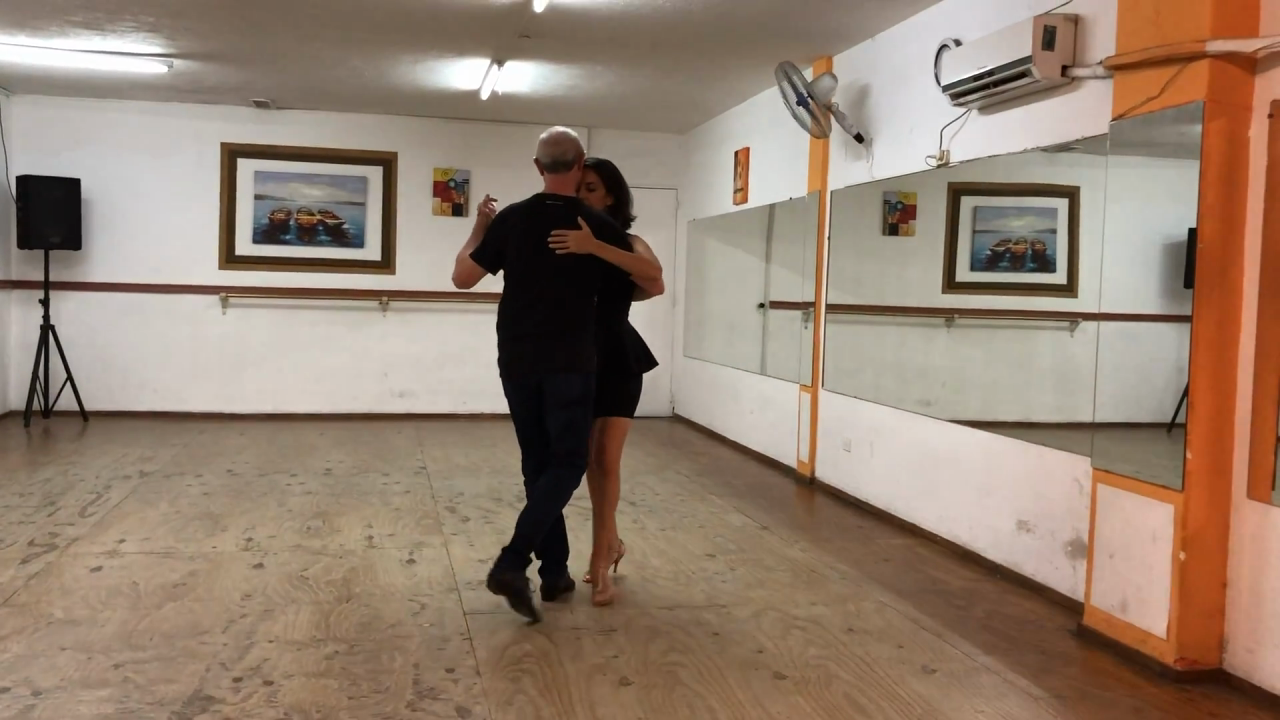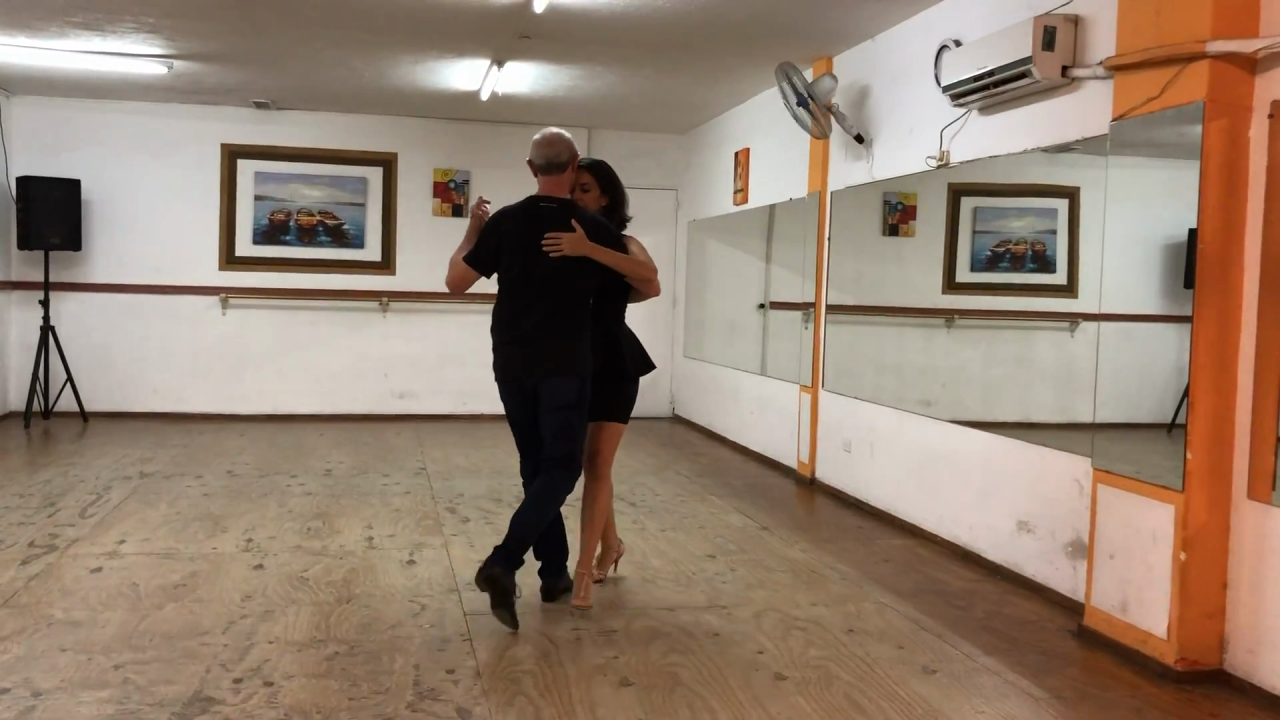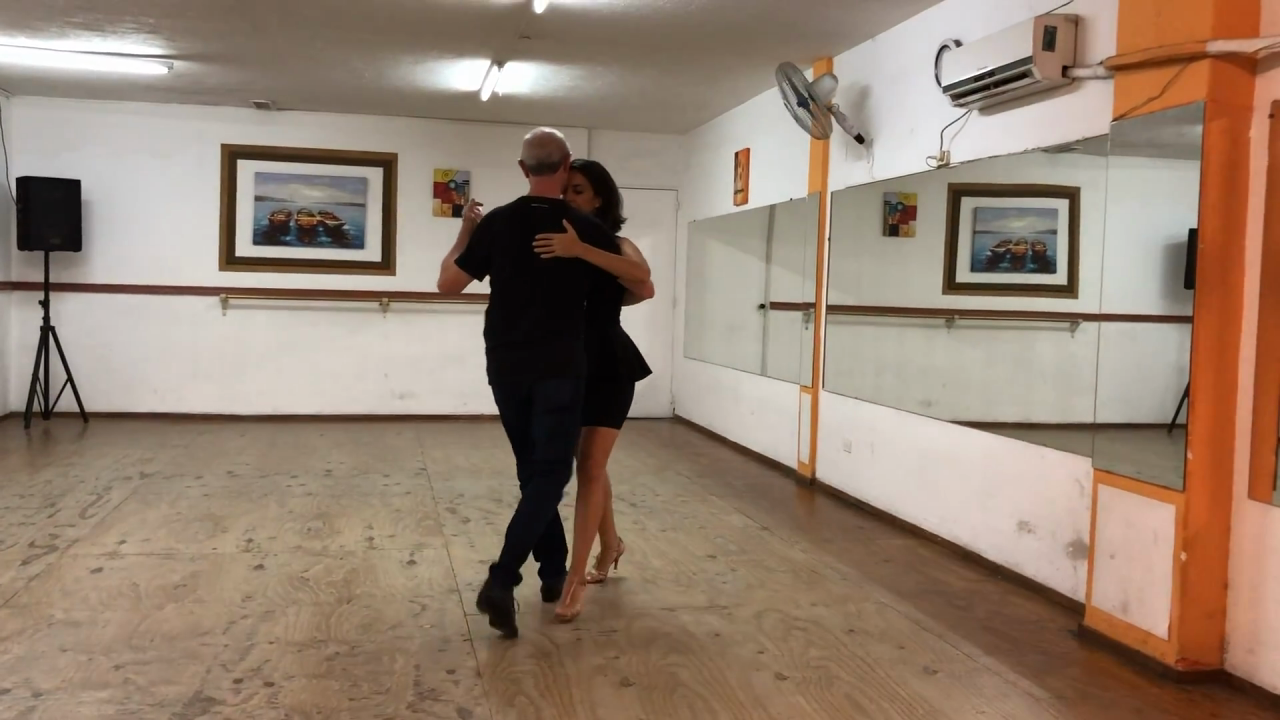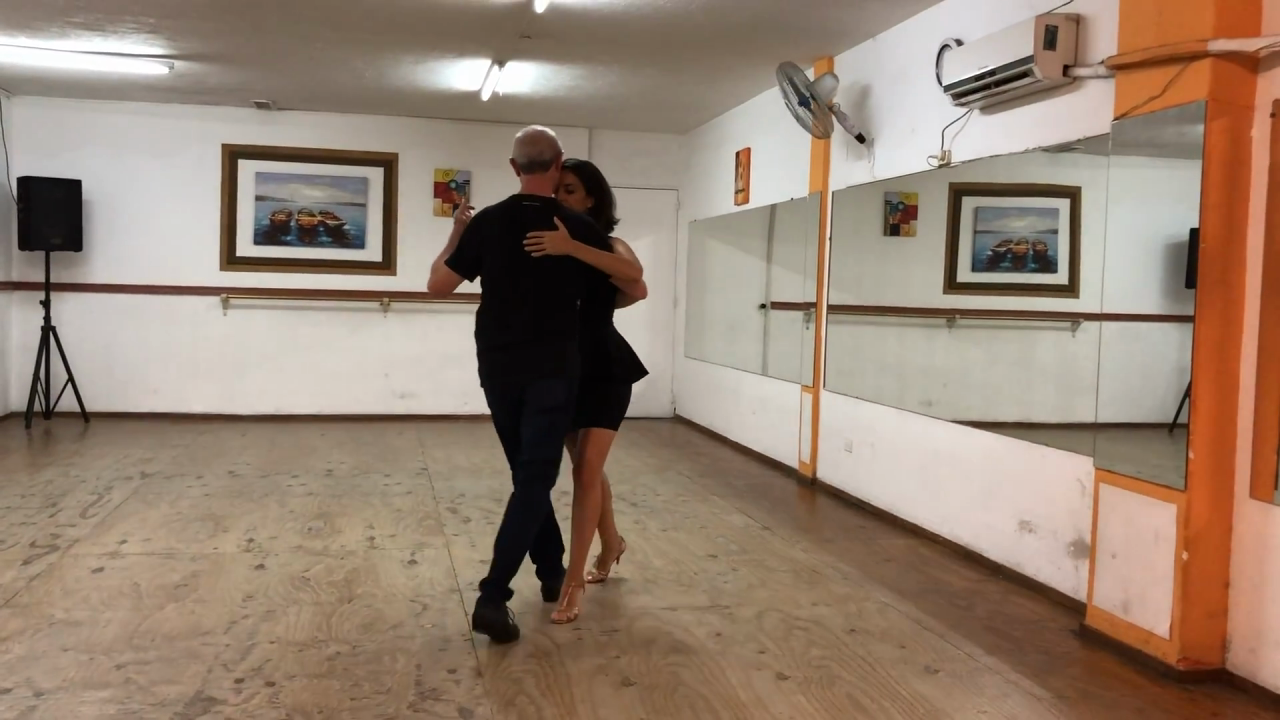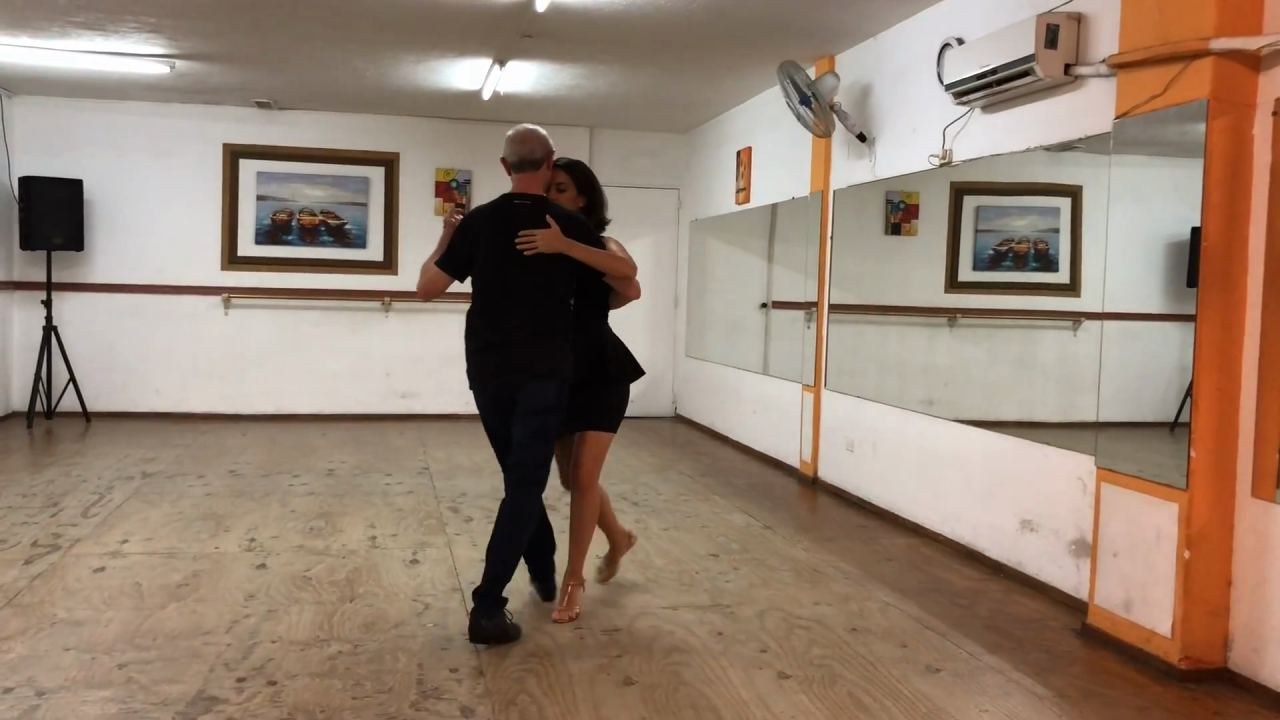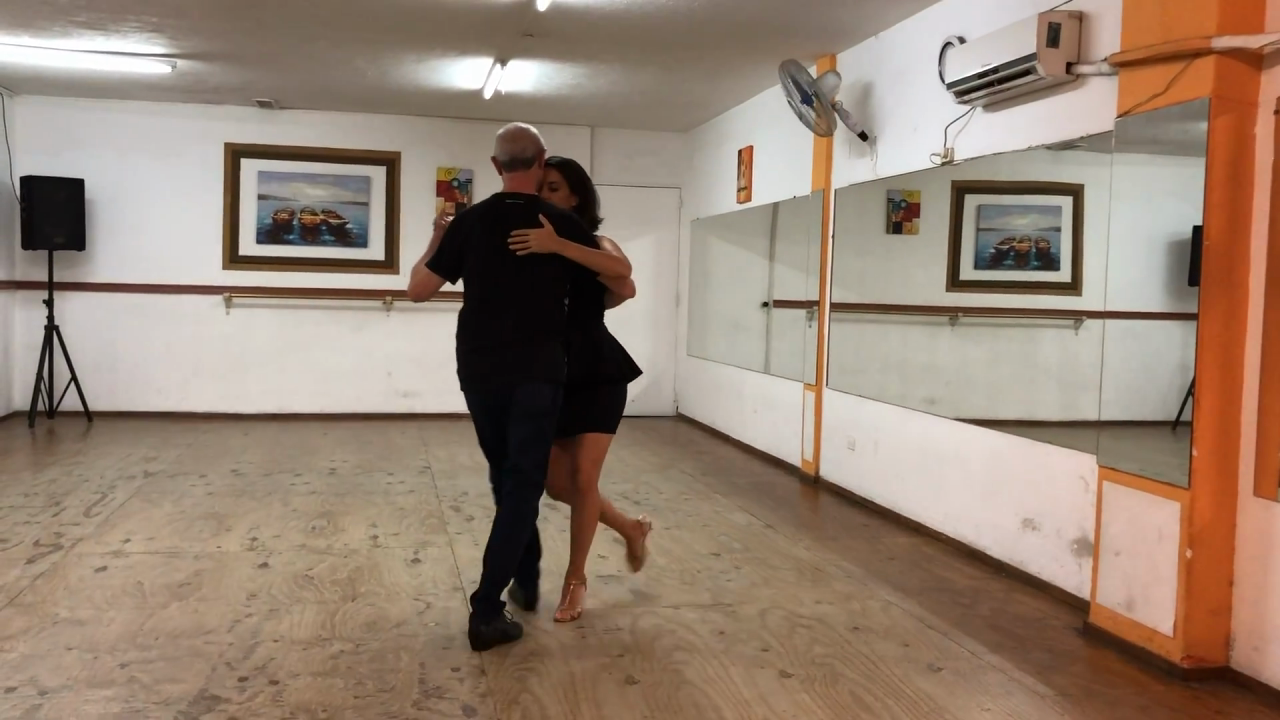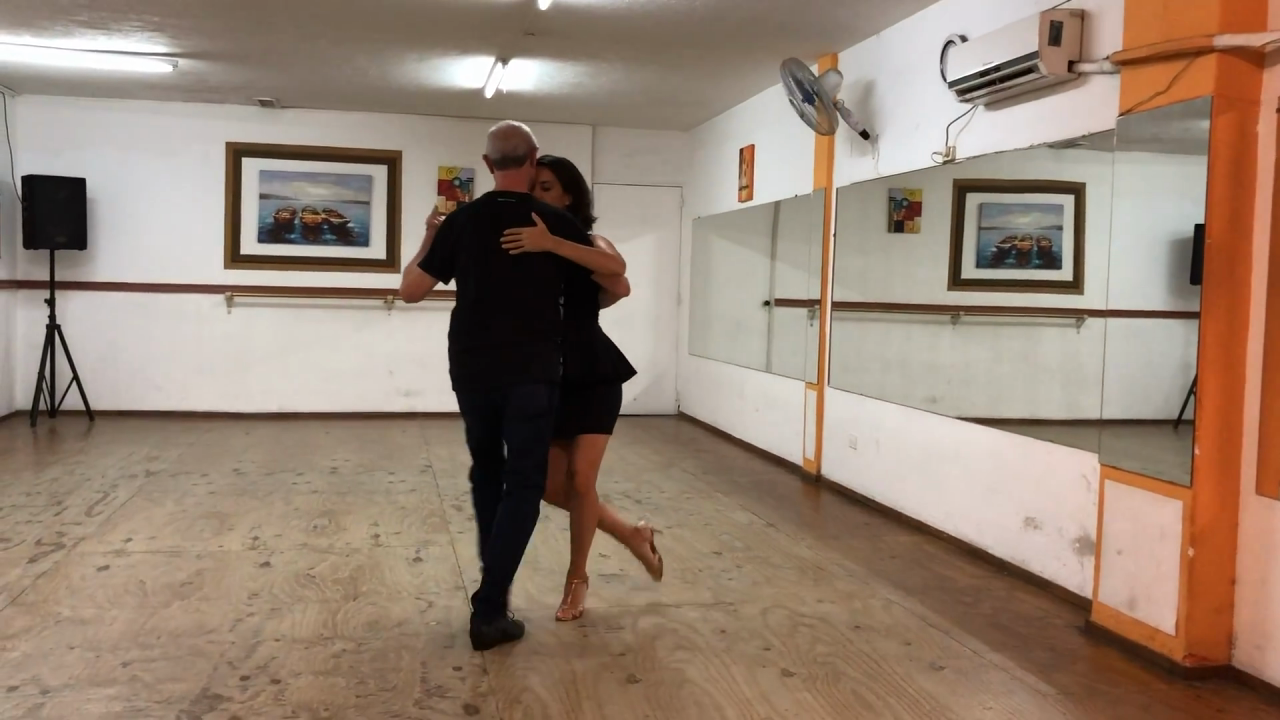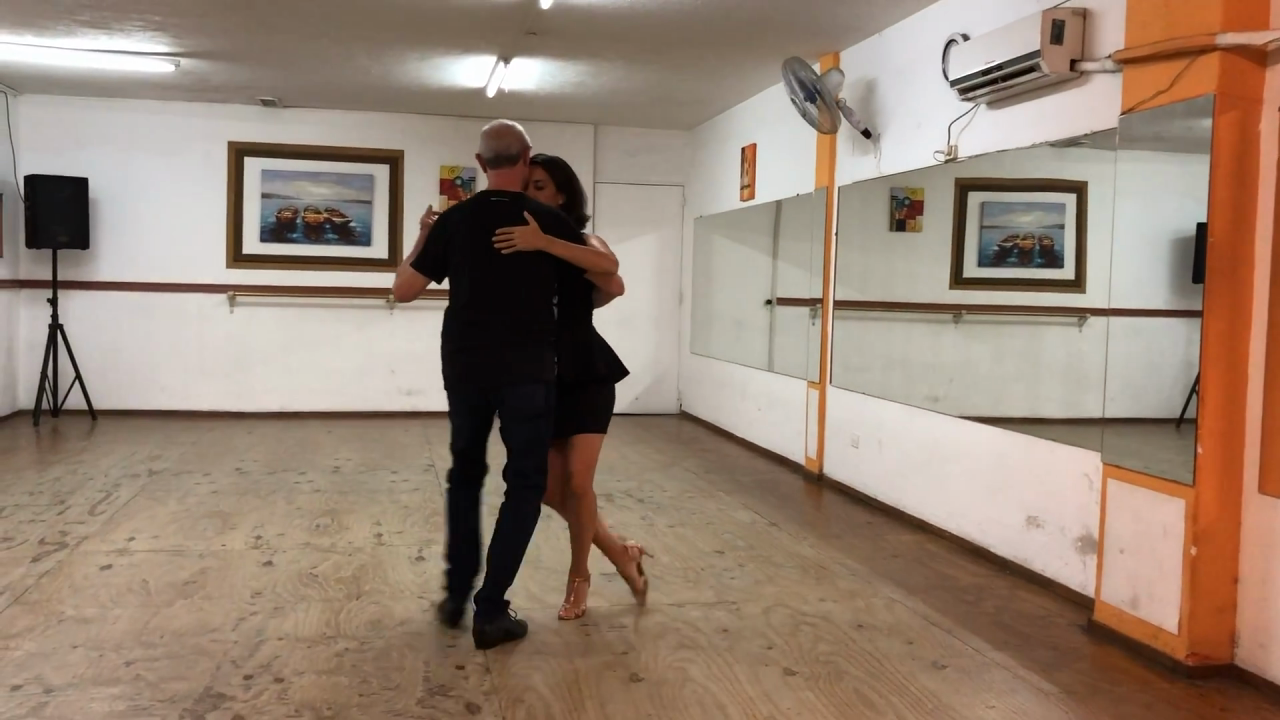
dt=0.1s
person 1, frame 1
left shoulder: (511, 219)
right shoulder: (598, 226)
left elbow: (463, 277)
left wrist: (479, 229)
left hip: (517, 362)
right hip: (569, 364)
left knee: (538, 464)
right knee: (567, 463)
left ankle: (554, 570)
right ankle: (513, 561)
person 1, frame 2
left shoulder: (505, 222)
right shoulder: (594, 229)
left elbow: (456, 282)
left wrist: (474, 232)
left hip: (513, 366)
right hip: (566, 366)
left knee: (536, 468)
right knee: (559, 469)
left ankle: (554, 571)
right ankle: (503, 561)
person 1, frame 3
left shoulder: (498, 223)
right shoulder: (585, 229)
left elbow: (448, 283)
right elbow: (639, 280)
left wrist: (466, 233)
left hip: (505, 368)
right hip: (558, 369)
left knee: (532, 470)
right knee: (549, 474)
left ankle: (553, 571)
right ankle: (501, 577)
person 1, frame 4
left shoulder: (488, 222)
right shoulder: (577, 228)
left elbow: (438, 286)
right elbow: (630, 280)
left wrist: (456, 236)
left hip: (498, 369)
right hip: (552, 370)
left knee: (527, 471)
right knee: (535, 476)
left ankle: (551, 573)
right ankle: (492, 597)
person 1, frame 5
left shoulder: (478, 222)
right shoulder: (569, 226)
left elbow: (427, 287)
right elbow: (624, 280)
left wrist: (446, 238)
left hip: (488, 370)
right hip: (544, 371)
left knee: (519, 473)
right knee: (525, 479)
left ankle: (545, 574)
right ankle: (488, 604)
person 1, frame 6
left shoulder: (469, 222)
right shoulder: (562, 225)
left elbow: (418, 290)
left wrist: (436, 240)
left hip: (478, 371)
right hip: (537, 372)
left knee: (505, 476)
right knee: (524, 483)
left ankle: (523, 578)
right ankle: (487, 611)
person 1, frame 7
left shoulder: (461, 221)
right shoulder: (557, 223)
left elbow: (411, 290)
left wrist: (428, 240)
left hip: (471, 372)
right hip: (532, 373)
left knee: (486, 477)
right knee: (523, 484)
left ankle: (497, 584)
right ankle: (488, 611)
person 1, frame 8
left shoulder: (455, 221)
right shoulder: (550, 223)
left elbow: (403, 290)
right elbow: (608, 275)
left wrist: (421, 240)
left hip: (465, 372)
right hip: (527, 375)
left knee: (465, 477)
right knee: (525, 485)
left ankle: (457, 593)
right ankle: (490, 610)
person 2, frame 1
left shoulder: (626, 243)
right shoulder: (562, 241)
left elbow: (653, 275)
left wrist: (594, 246)
left hip: (617, 361)
left knee: (606, 458)
right knee: (590, 459)
left ankle: (601, 558)
right ankle: (611, 544)
person 2, frame 2
left shoulder: (622, 245)
right shoulder: (557, 242)
left elbow: (648, 279)
left wrist: (587, 250)
left hip: (614, 364)
left knee: (597, 462)
right knee: (592, 462)
left ankle: (584, 571)
right ankle: (609, 546)
person 2, frame 3
left shoulder: (615, 245)
right shoulder: (550, 245)
left elbow: (642, 282)
left wrist: (579, 250)
left hip: (609, 368)
left knee: (590, 466)
right knee: (588, 467)
left ankle: (574, 578)
right ankle: (611, 544)
person 2, frame 4
left shoulder: (609, 246)
right shoulder: (541, 246)
left elbow: (635, 279)
left wrist: (572, 248)
left hip: (605, 370)
left knee: (588, 470)
right knee: (585, 470)
left ankle: (572, 580)
right ankle: (610, 544)
person 2, frame 5
left shoulder: (602, 245)
right shoulder: (535, 245)
left elbow: (628, 278)
left wrist: (564, 245)
left hip: (601, 373)
left knee: (584, 474)
right knee: (572, 476)
left ankle: (573, 580)
right ankle: (617, 537)
person 2, frame 6
left shoulder: (595, 246)
right shoulder: (526, 246)
left elbow: (622, 273)
left wrist: (558, 245)
left hip: (598, 373)
left knee: (583, 478)
right knee: (558, 482)
left ankle: (575, 579)
right ankle: (629, 527)
person 2, frame 7
left shoulder: (590, 244)
right shoulder: (522, 246)
left elbow: (617, 270)
left wrist: (551, 244)
left hip: (593, 375)
left knee: (581, 480)
right knee: (553, 487)
left ankle: (577, 577)
right ankle: (631, 535)
person 2, frame 8
left shoulder: (582, 243)
right shoulder: (514, 246)
left elbow: (609, 270)
left wrist: (544, 243)
left hip: (587, 374)
left knee: (577, 481)
right knee: (546, 486)
left ankle: (580, 577)
right ankle: (619, 549)
